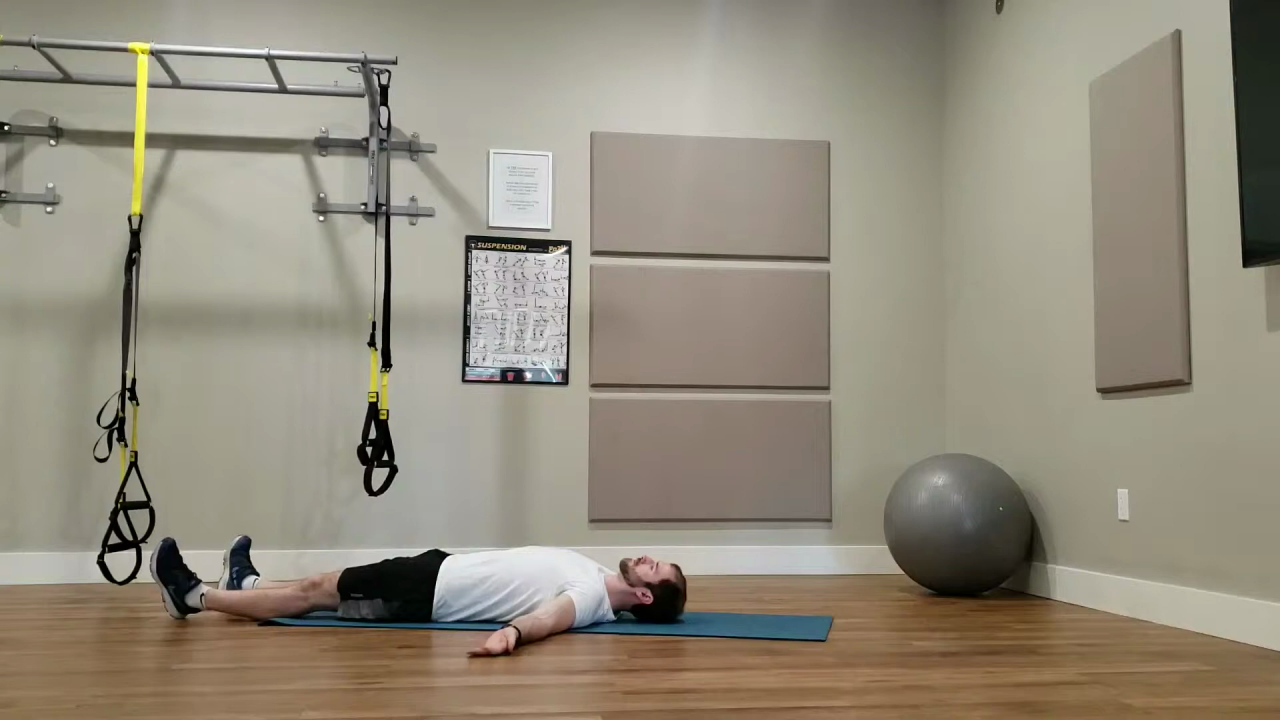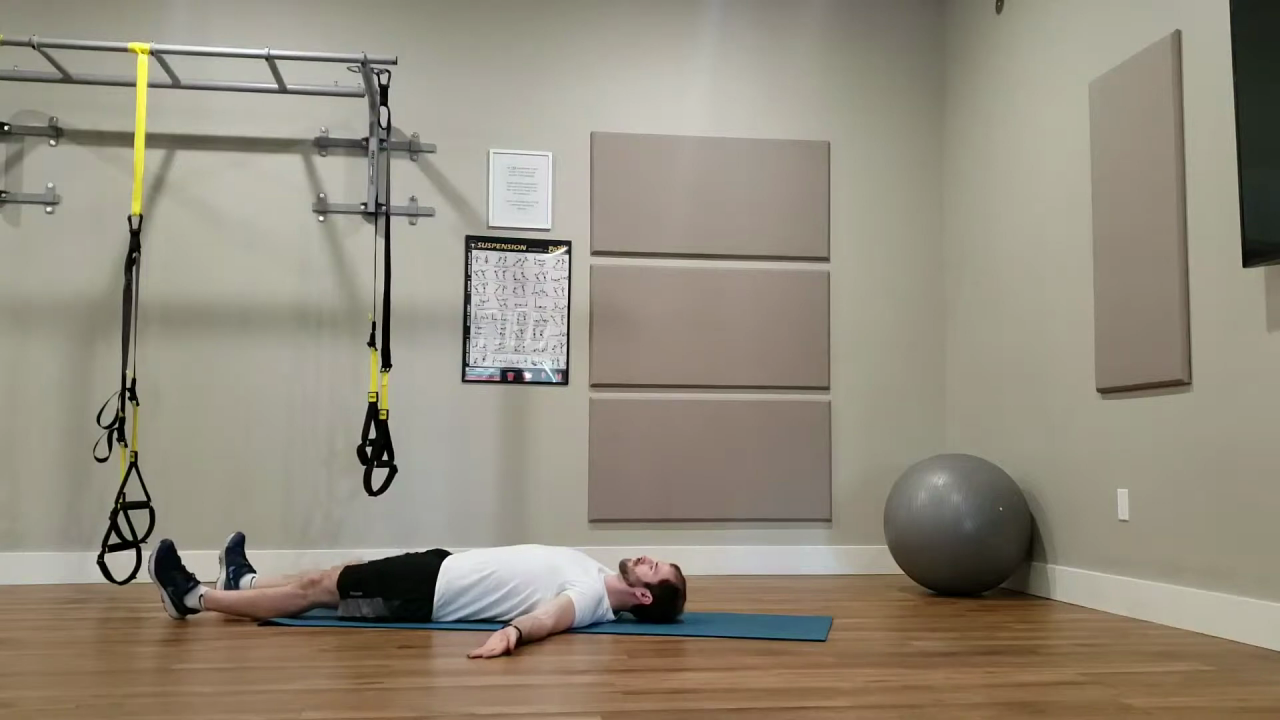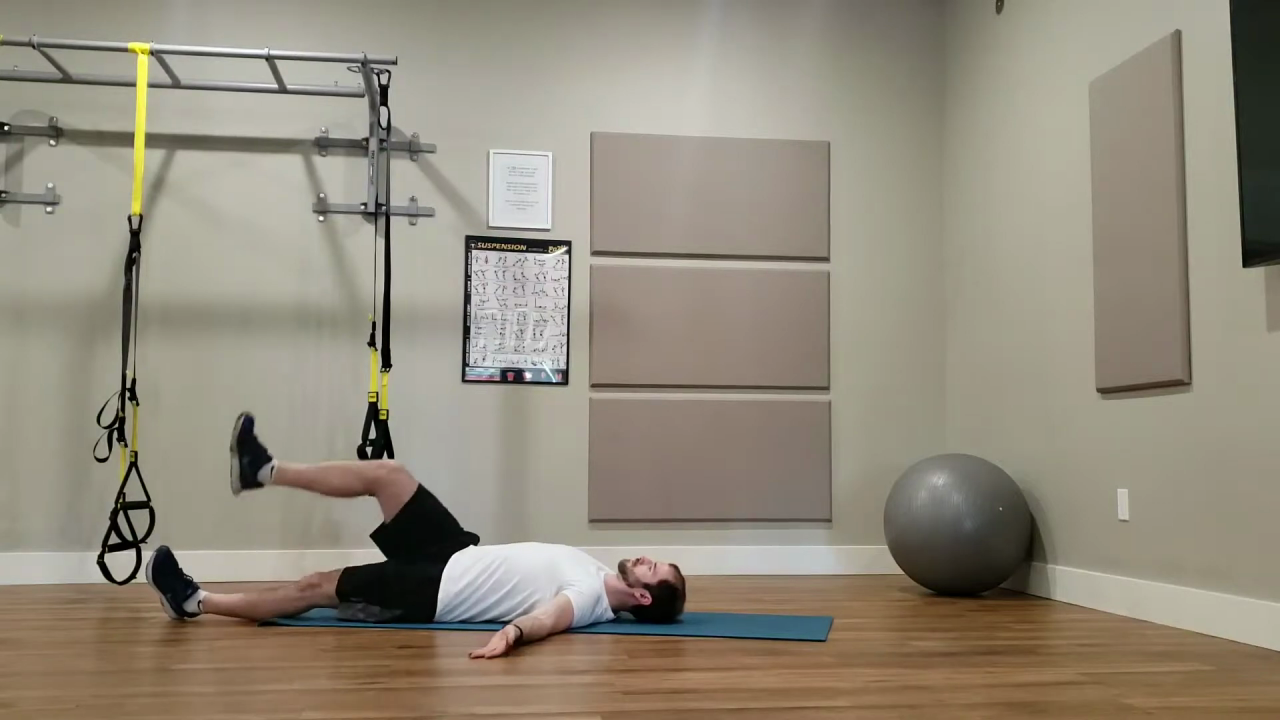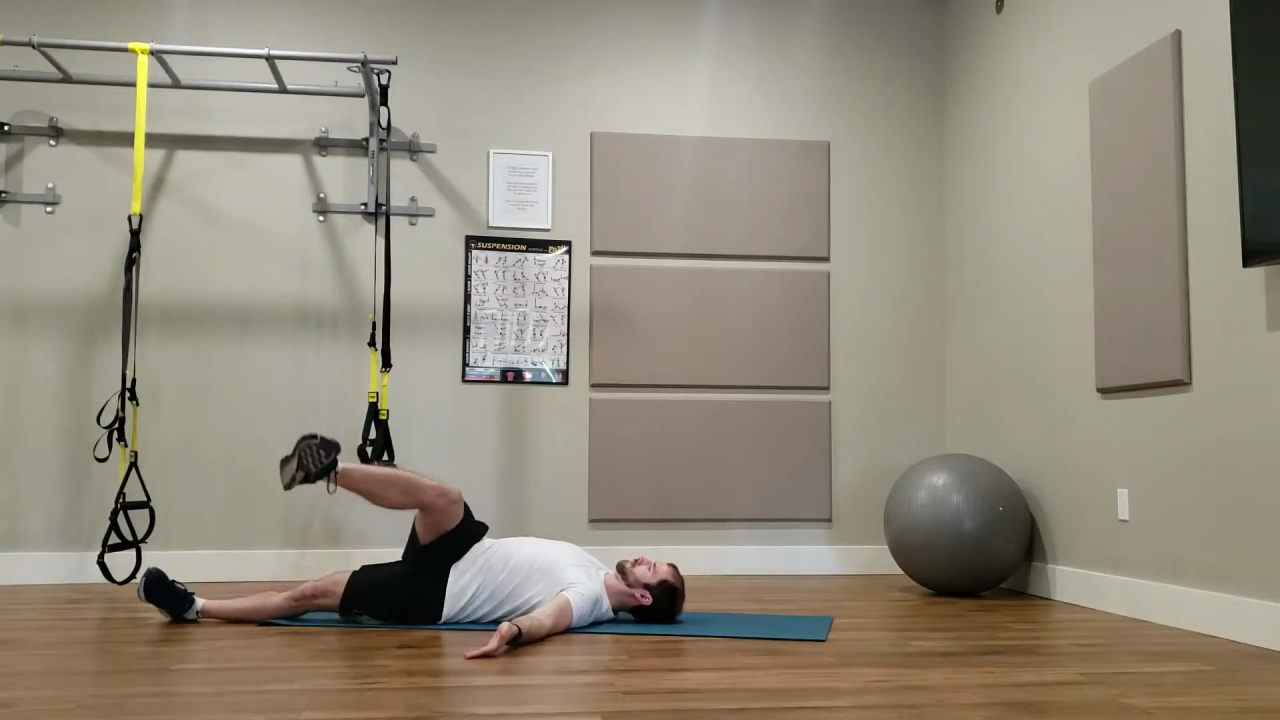
dt=0.5s
person 1, frame 1
left shoulder: (591, 599)
right shoulder: (595, 575)
left elbow: (550, 617)
left wrist: (511, 632)
left hip: (431, 597)
right hip: (444, 568)
left knee: (316, 593)
right knee: (329, 579)
left ankle: (195, 596)
right ankle: (248, 583)
person 1, frame 2
left shoulder: (591, 598)
right shoulder: (598, 573)
left elbow: (553, 615)
left wrist: (513, 630)
left hip: (433, 594)
right hip: (446, 565)
left knee: (317, 590)
right knee: (336, 571)
left ankle: (194, 596)
right ankle: (246, 581)
person 1, frame 3
left shoulder: (589, 597)
right shoulder: (596, 570)
left elbow: (552, 615)
left wrist: (515, 631)
left hip: (433, 593)
right hip: (459, 555)
left knee: (314, 587)
right knee: (389, 474)
left ankle: (193, 601)
right ankle: (261, 470)
person 1, frame 4
left shoulder: (589, 598)
right shoulder: (596, 571)
left elbow: (551, 615)
left wrist: (513, 631)
left hip: (436, 597)
right hip: (463, 557)
